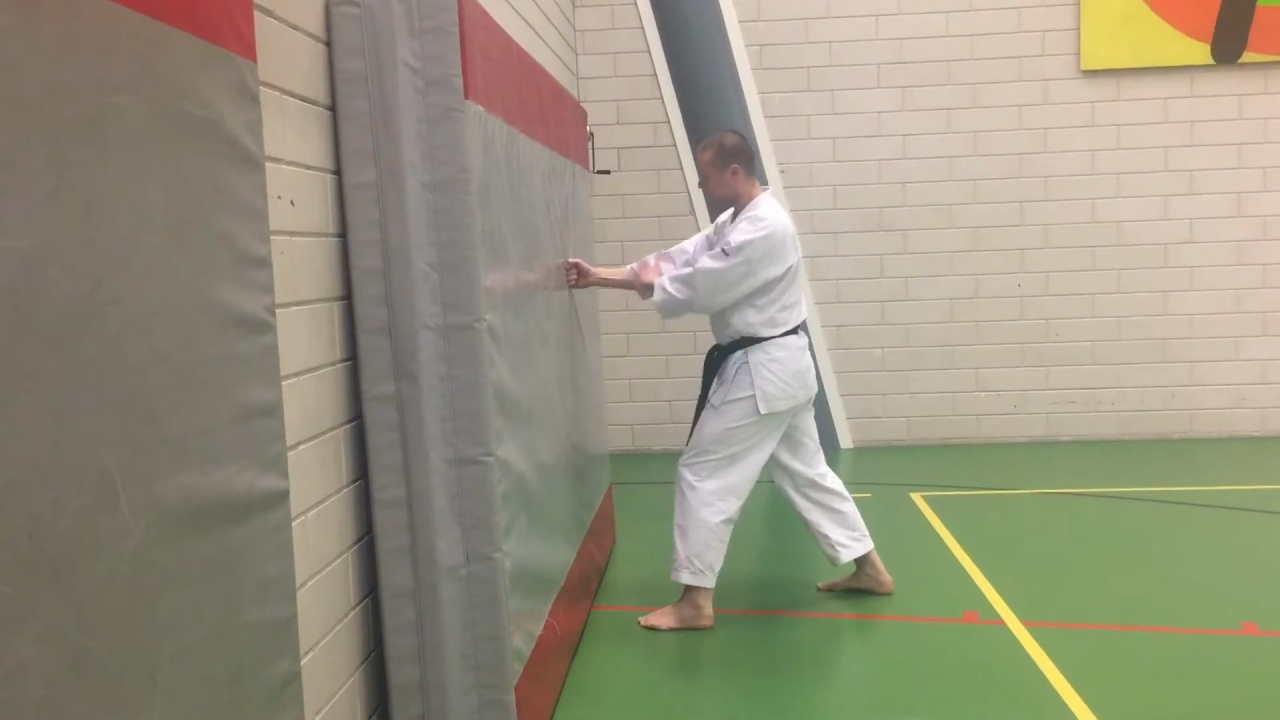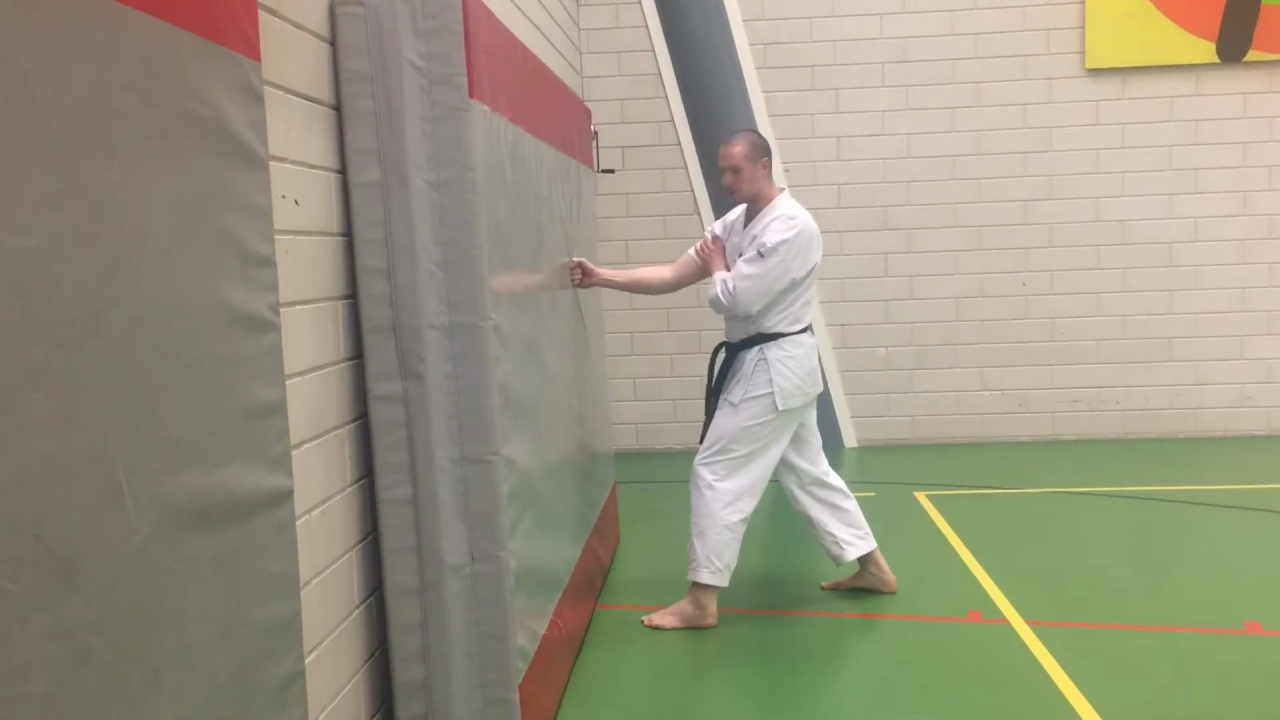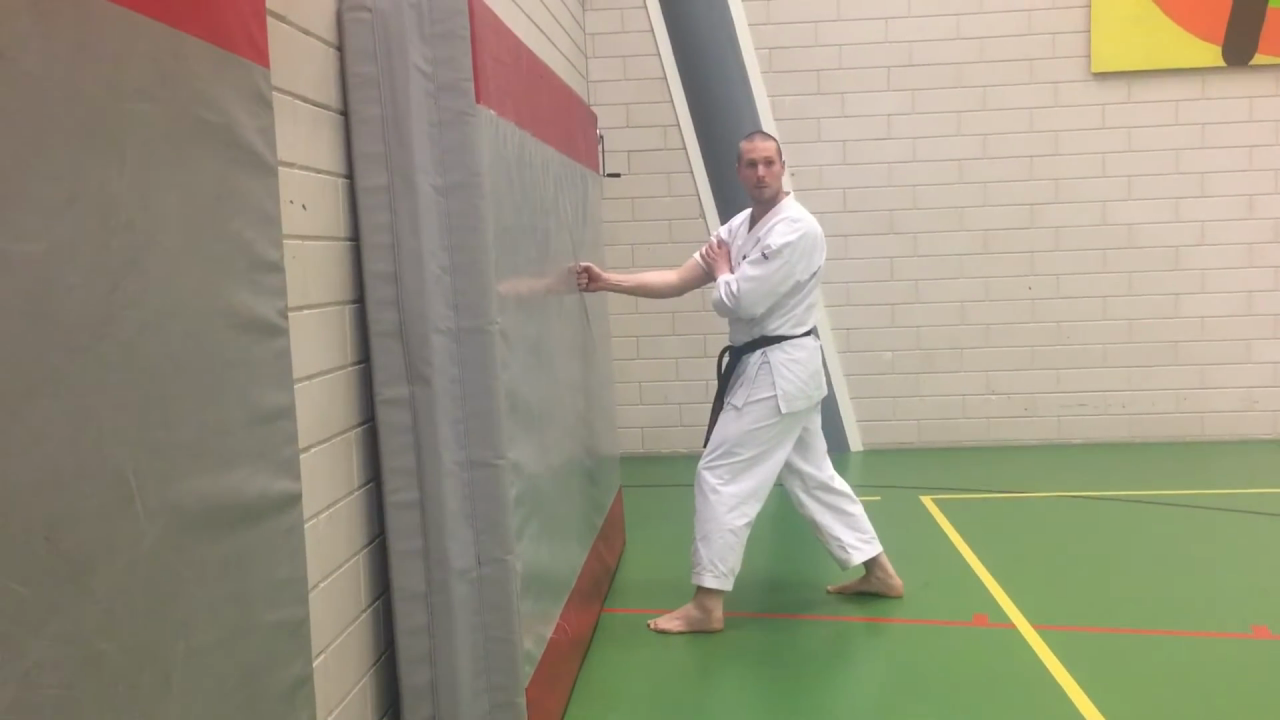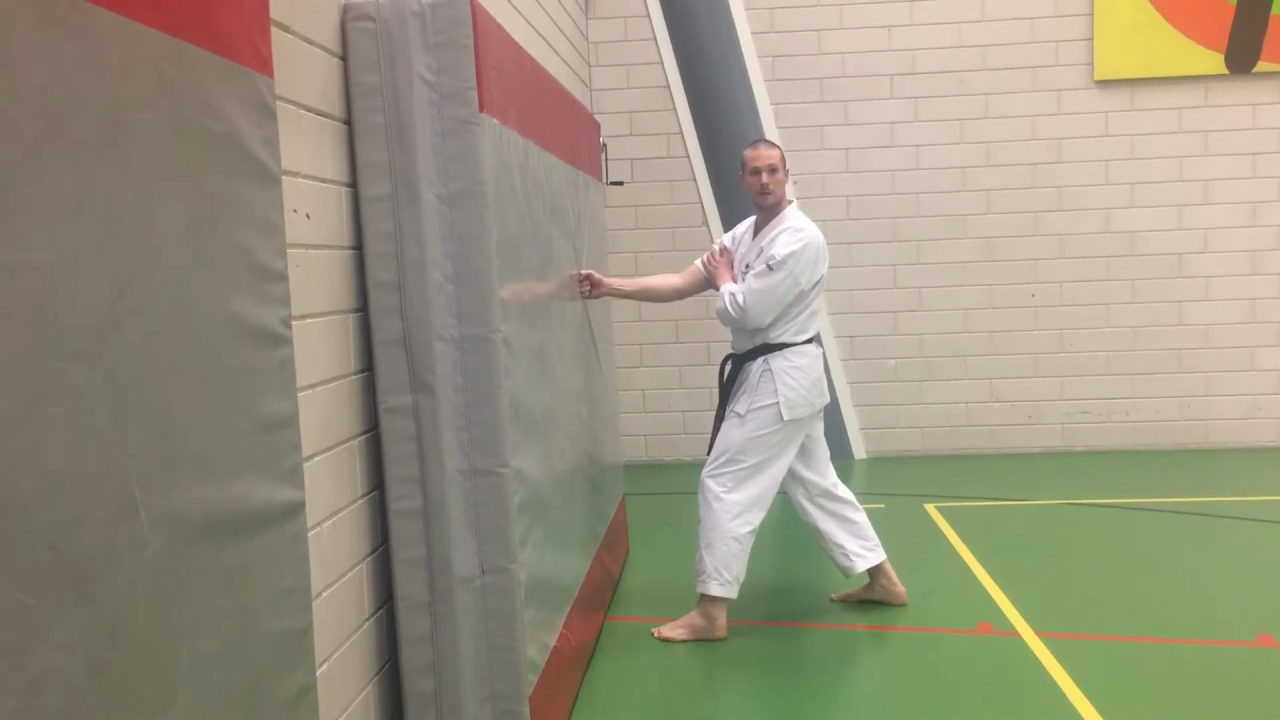
dt=0.5s
person 1, frame 1
left shoulder: (764, 229)
right shoulder: (735, 222)
left elbow: (697, 289)
right elbow: (675, 260)
left wrist: (654, 282)
right wrist: (599, 276)
left hip: (760, 373)
right hip: (780, 366)
left knee: (703, 474)
right knee: (806, 472)
left ankle: (694, 601)
right ankle: (868, 568)
person 1, frame 2
left shoulder: (791, 227)
right shoulder: (736, 223)
left elbow: (734, 298)
right elbow: (673, 275)
left wrist: (717, 267)
right wrist: (601, 276)
left hip: (772, 368)
right hip: (774, 365)
left knee: (717, 473)
right knee: (808, 471)
left ankle: (702, 600)
right ankle: (872, 566)
person 1, frame 3
left shoulder: (796, 230)
right shoulder: (739, 227)
left elbow: (736, 300)
right elbow: (678, 280)
left wrist: (722, 270)
right wrist: (608, 281)
left hip: (776, 371)
right hip: (777, 368)
left knee: (720, 477)
right knee: (812, 475)
left ankle: (706, 604)
right ankle: (878, 571)
person 1, frame 4
left shoulder: (799, 239)
right shoulder: (744, 234)
left elbow: (744, 312)
right elbow: (681, 284)
left wrist: (723, 280)
right wrist: (610, 286)
left hip: (778, 378)
right hip: (781, 375)
left knee: (724, 484)
right knee: (816, 482)
left ankle: (711, 612)
right ankle: (881, 578)
